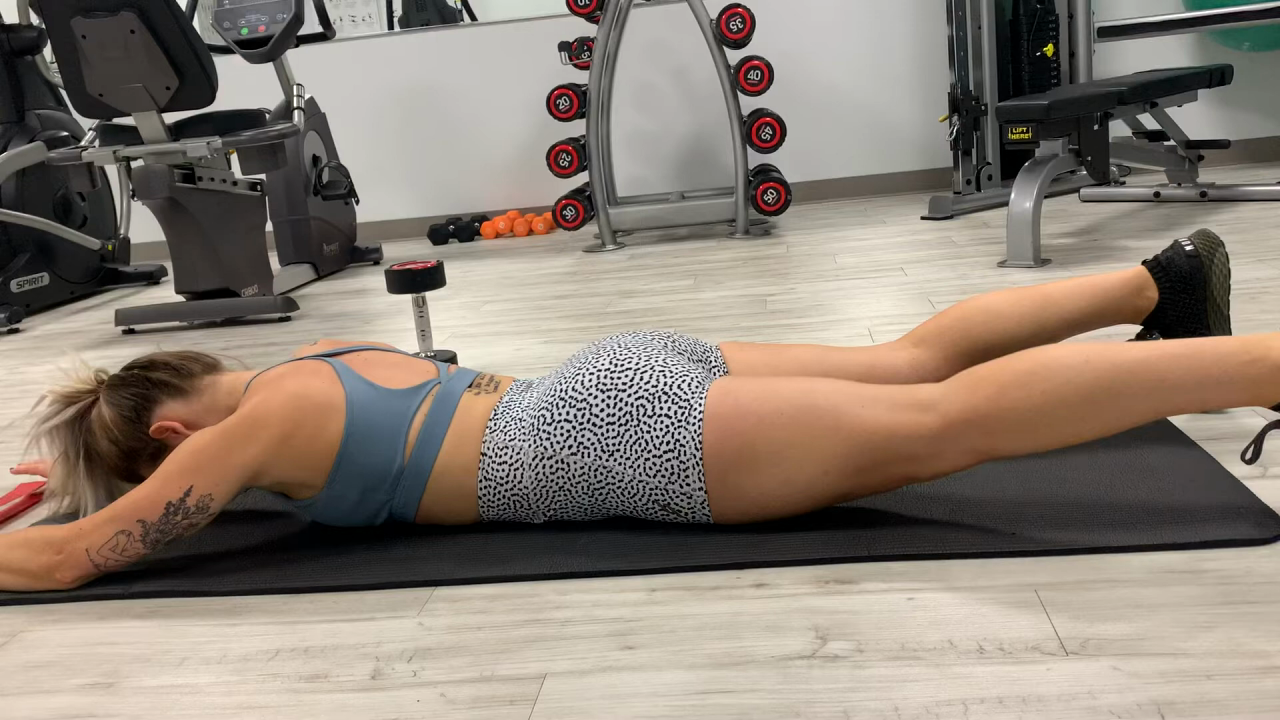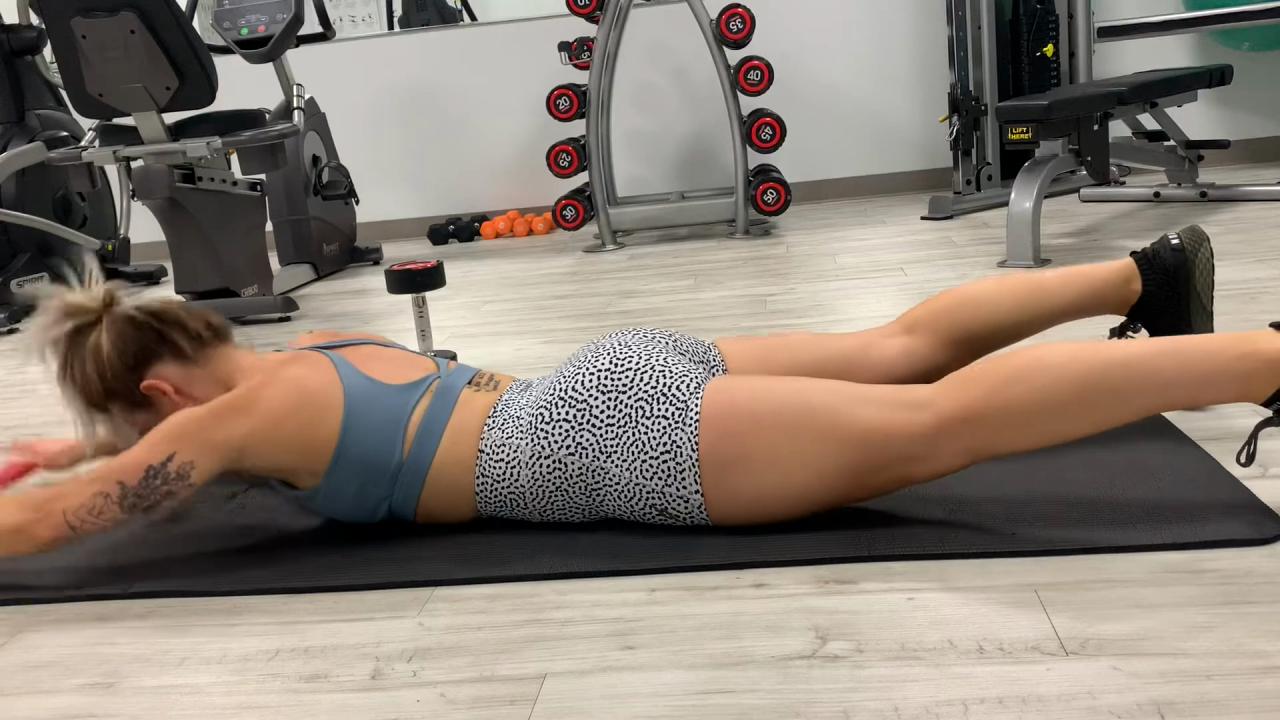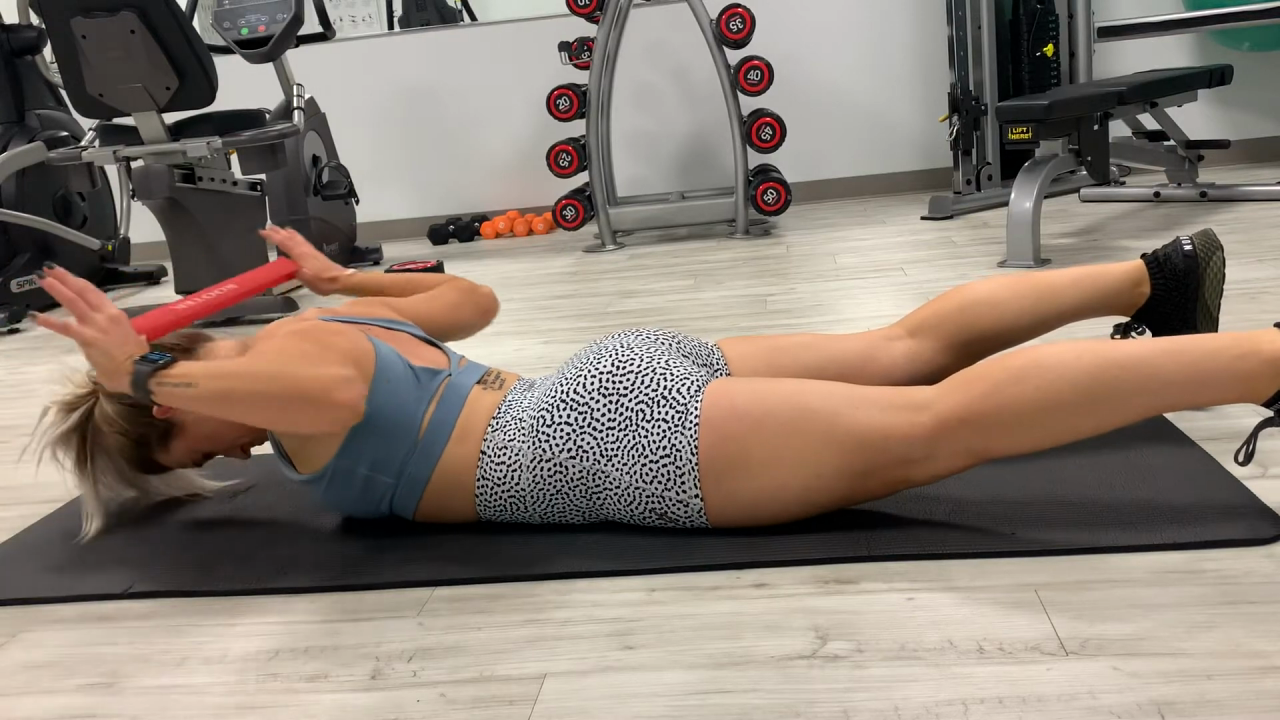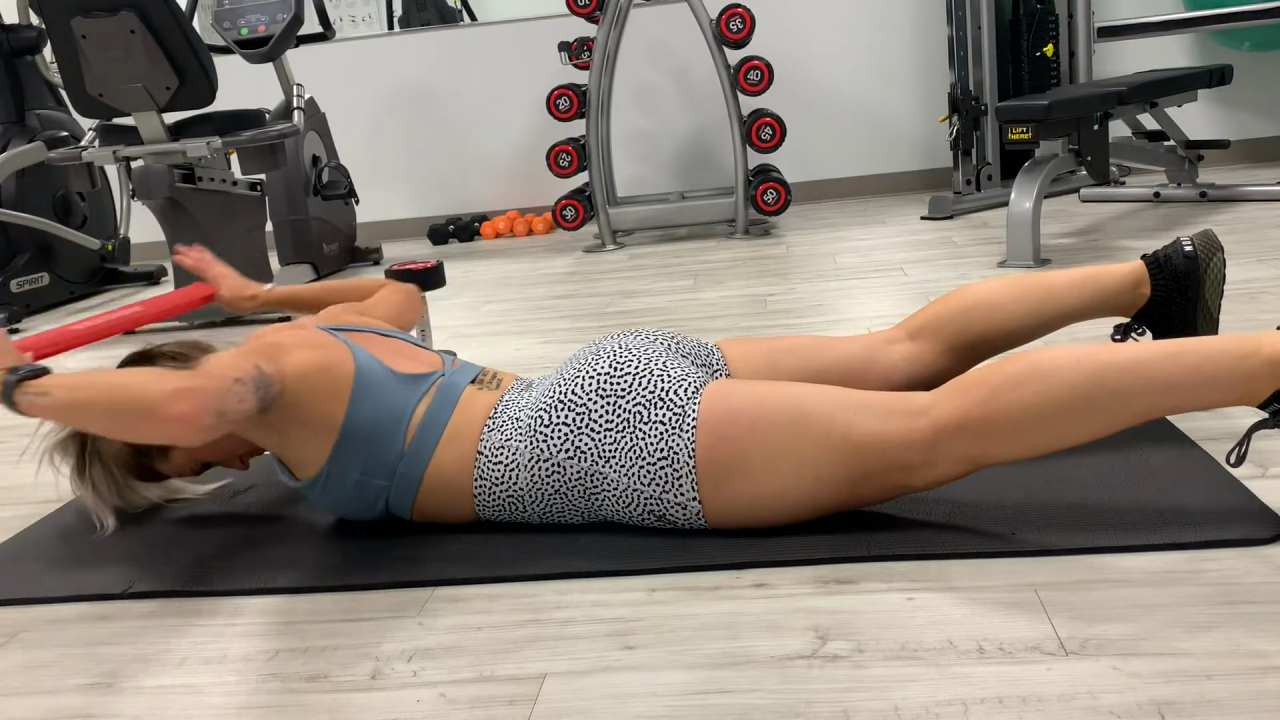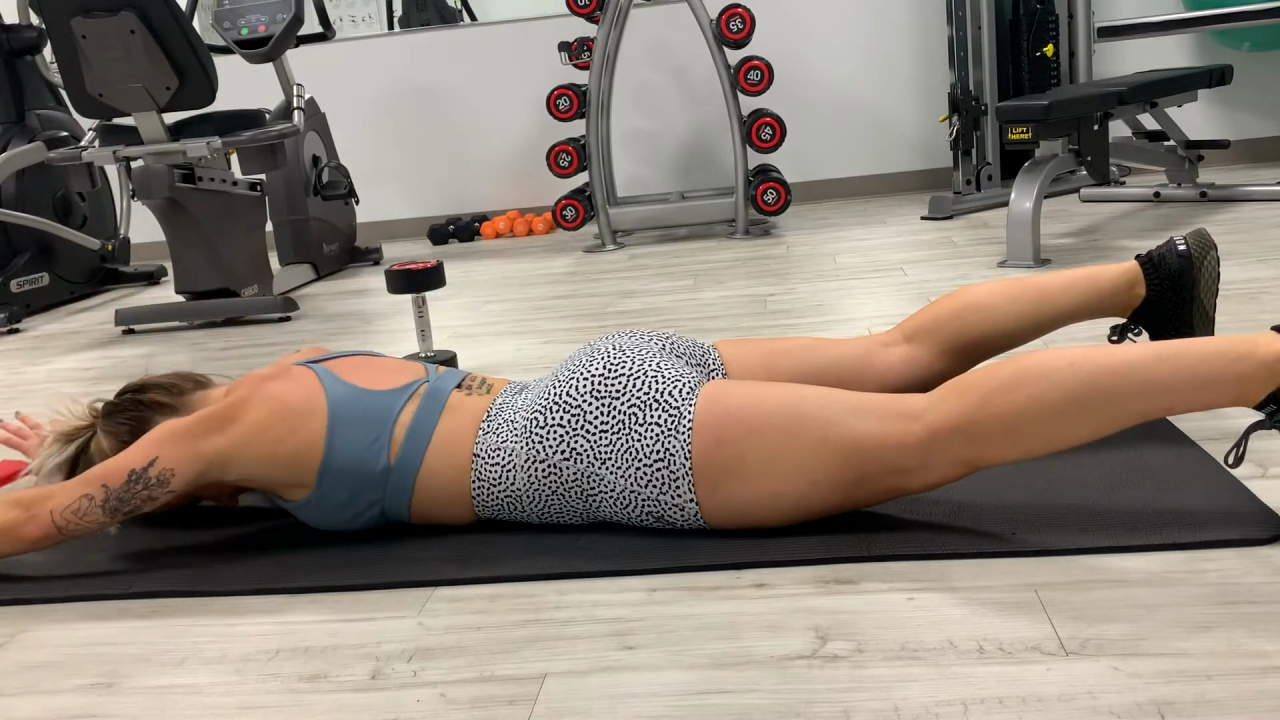
dt=1s
person 1, frame 1
left shoulder: (251, 434)
right shoulder: (310, 364)
left hip: (623, 439)
right hip: (627, 379)
left knee: (946, 422)
right knee: (916, 359)
left ankle: (1268, 361)
right ankle: (1160, 284)
person 1, frame 2
left shoulder: (236, 416)
right shoulder: (307, 351)
right wrist: (103, 407)
left hip: (613, 444)
right hip: (620, 379)
left knee: (942, 424)
right knee: (902, 349)
right ankle: (1145, 275)
person 1, frame 3
left shoulder: (268, 367)
right shoulder: (325, 318)
left elbow: (346, 400)
right elbow: (472, 299)
left wrist: (148, 373)
left hip: (619, 441)
right hip: (625, 379)
left knee: (940, 426)
right knee: (902, 351)
right ankle: (1153, 279)
person 1, frame 4
left shoulder: (264, 371)
right shoulder: (325, 336)
left elbow: (149, 408)
right elbow: (400, 294)
right wrist: (253, 292)
left hip: (613, 446)
right hip: (622, 377)
left knee: (939, 433)
right knee: (905, 351)
right ankle: (1154, 277)
person 1, frame 5
left shoulder: (224, 431)
right shoulder: (293, 370)
left hip: (609, 441)
right hip: (614, 380)
left knee: (930, 436)
right knee: (902, 354)
right ankle: (1150, 275)
